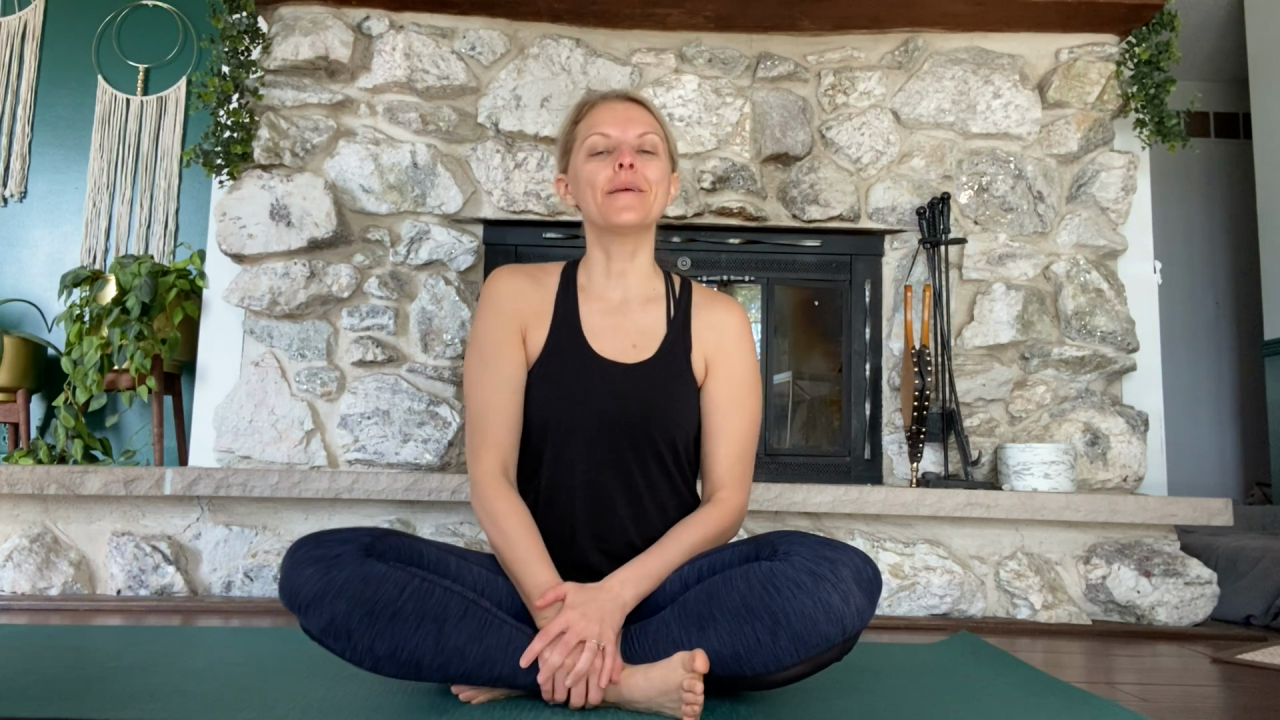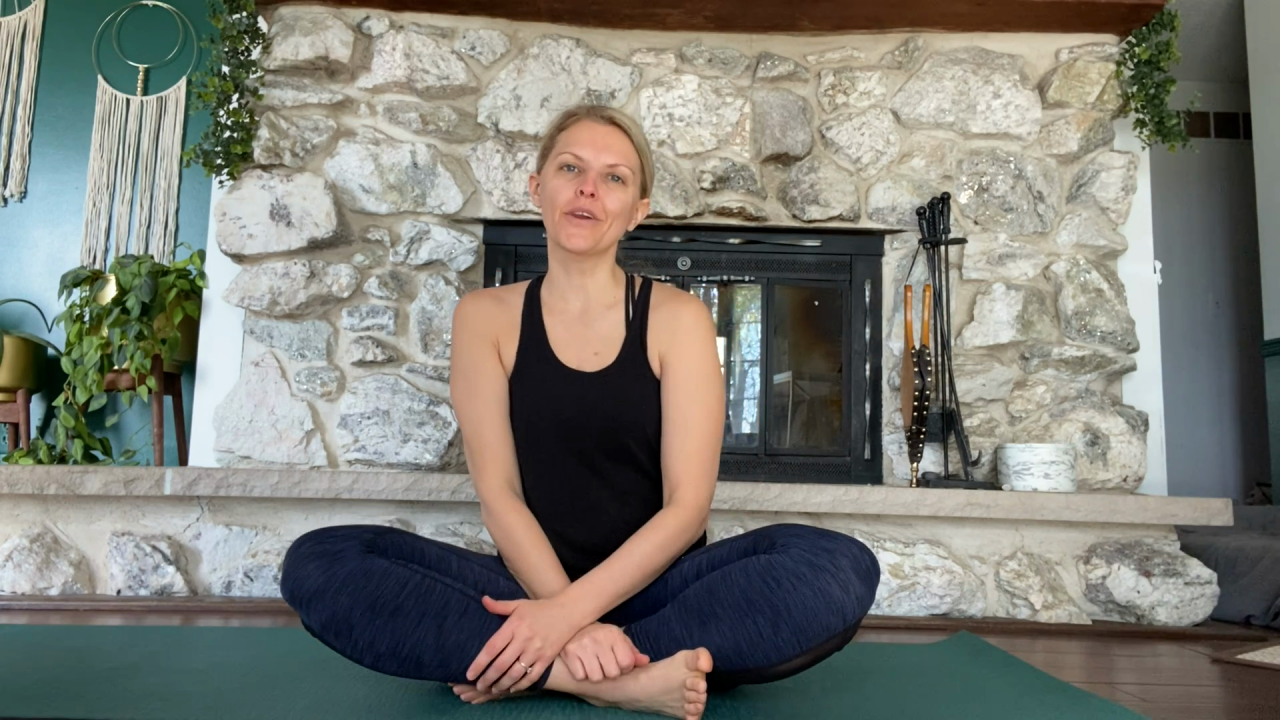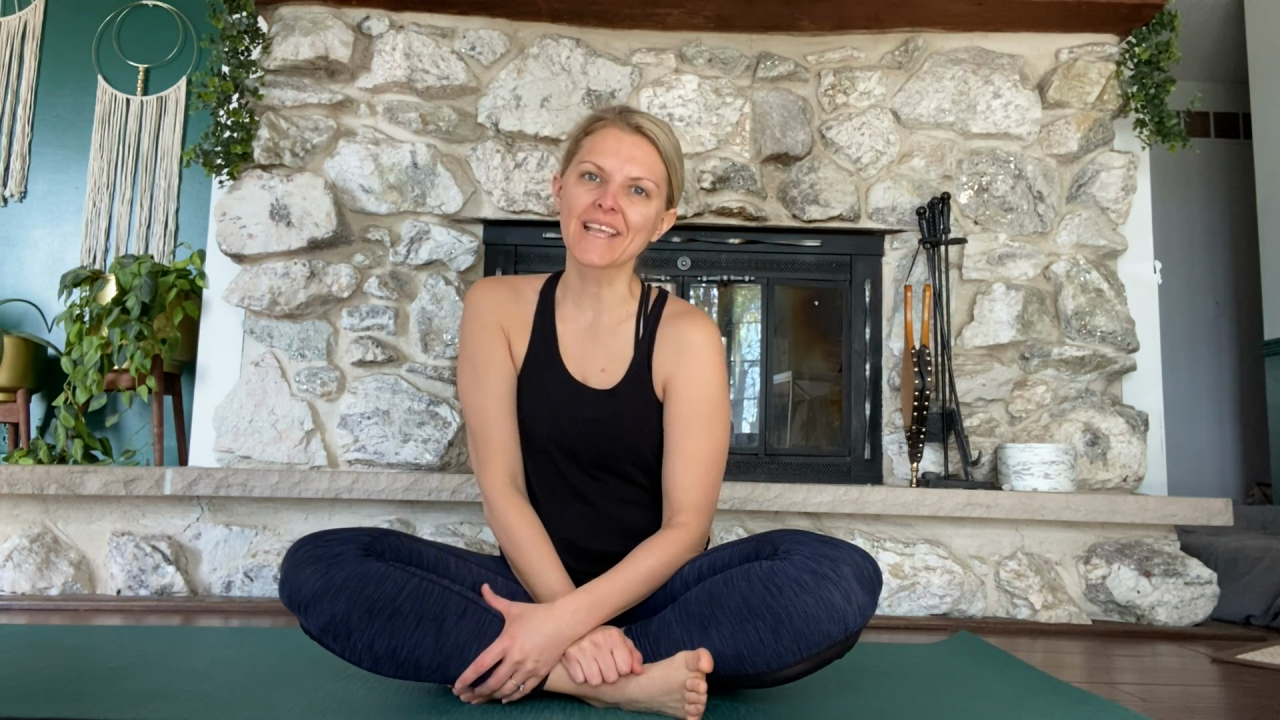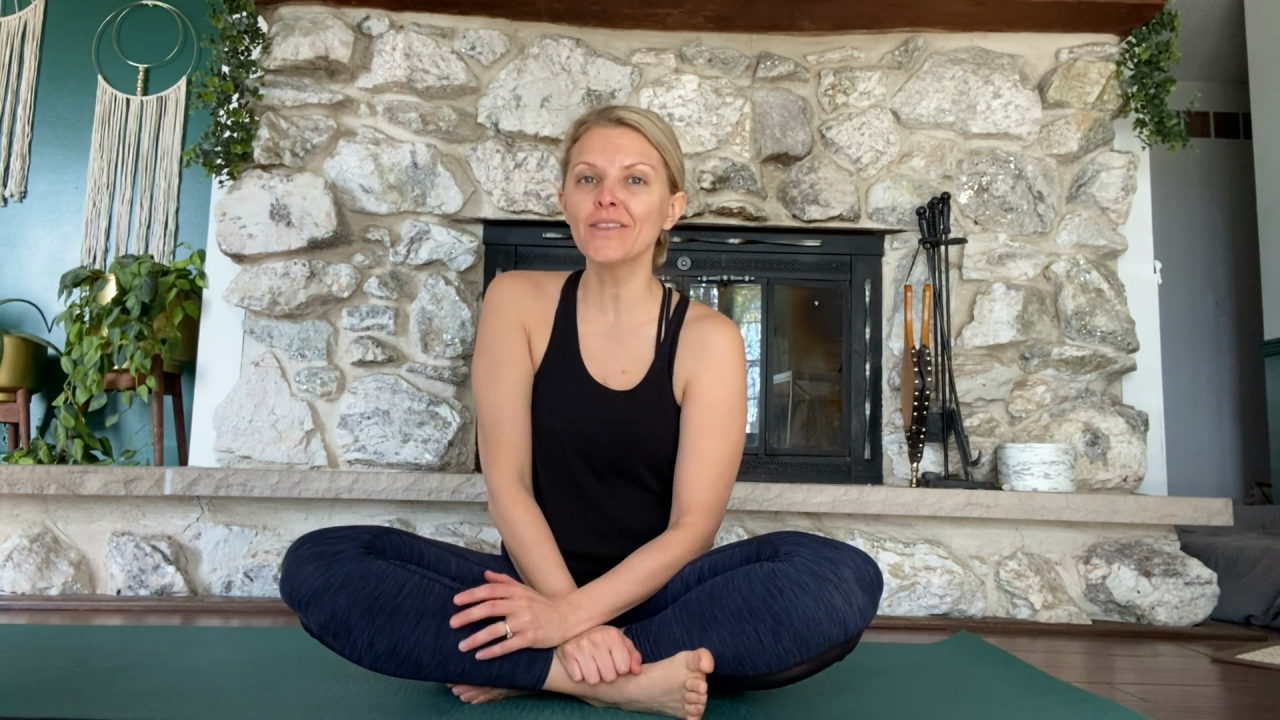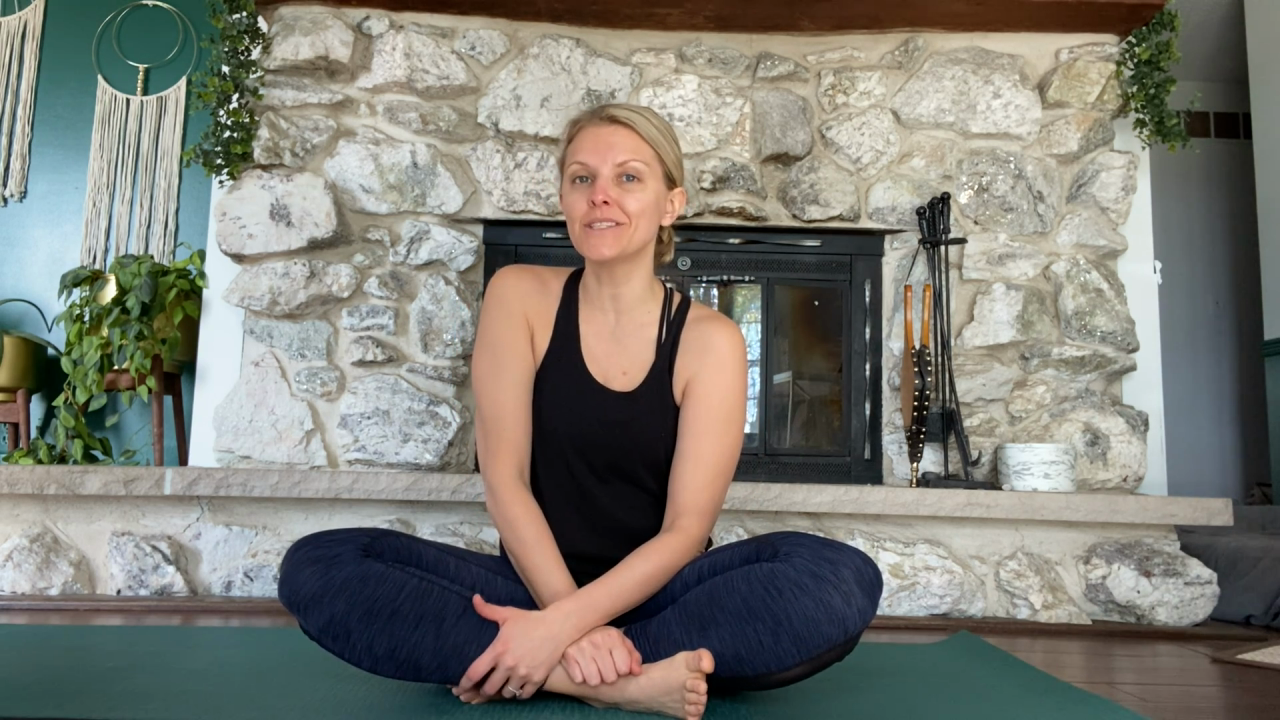
dt=1s
person 1, frame 1
left shoulder: (716, 319)
right shoulder: (517, 294)
left elbow: (725, 500)
right elbow: (490, 477)
left wrist: (619, 595)
right wrist: (555, 609)
left hip: (666, 593)
right hip: (539, 589)
left knee: (844, 581)
right knee: (316, 569)
left ankle: (528, 667)
person 1, frame 2
left shoulder: (676, 317)
right shoulder: (486, 315)
left elbow: (688, 505)
right elbow: (497, 493)
left wrist: (569, 612)
right wrist: (567, 618)
left hip: (660, 591)
right hip: (535, 589)
left knee: (840, 570)
right knee: (318, 563)
person 1, frame 3
left shoulder: (686, 334)
right shoulder: (498, 305)
left elbow: (686, 527)
right elbow: (501, 488)
left wrist: (567, 622)
right wrist: (565, 616)
left hip: (654, 594)
right hip: (536, 588)
left knee: (842, 576)
right knee: (316, 565)
person 1, frame 4
left shoulder: (708, 337)
right shoulder: (518, 301)
left elbow: (694, 526)
right elbow: (506, 484)
left wrist: (572, 615)
right wrist: (563, 611)
left hip: (657, 596)
right hip: (540, 587)
left knee: (843, 579)
right knee: (317, 563)
person 1, frame 5
left shoulder: (709, 339)
right shoulder: (519, 296)
left elbow: (687, 529)
right elbow: (504, 480)
left wrist: (565, 625)
right wrist: (567, 617)
left hip: (656, 596)
right hip: (537, 589)
left knee: (842, 579)
right knee: (317, 566)
